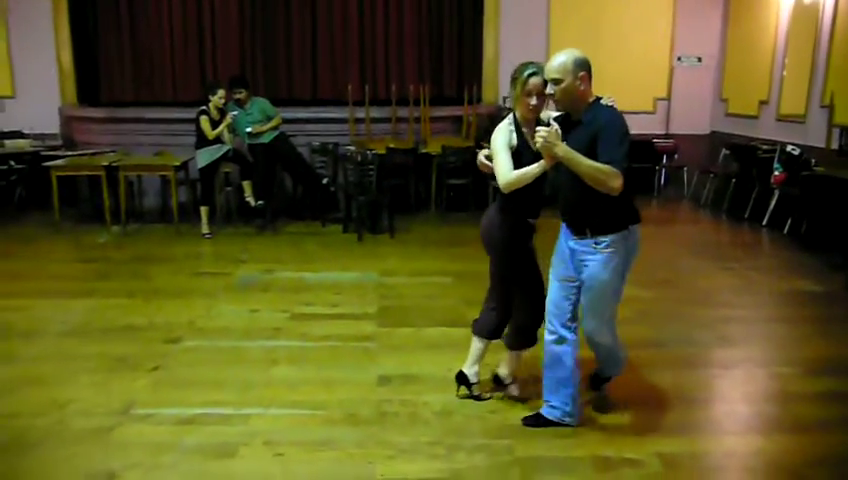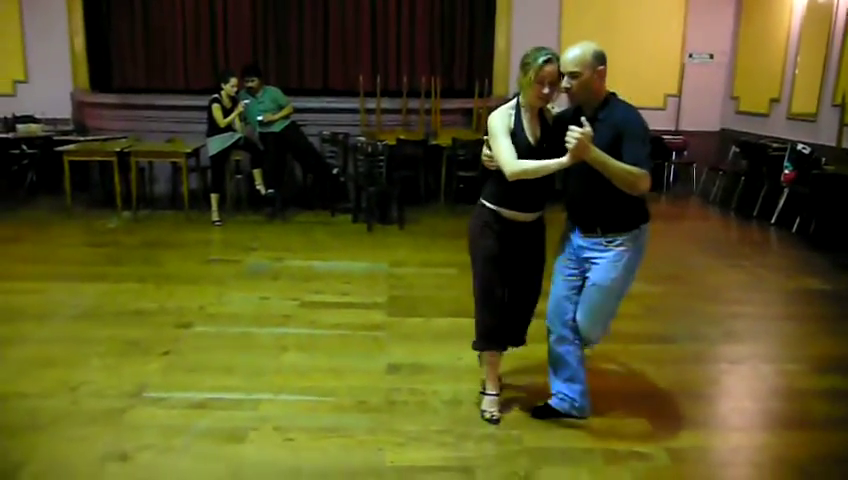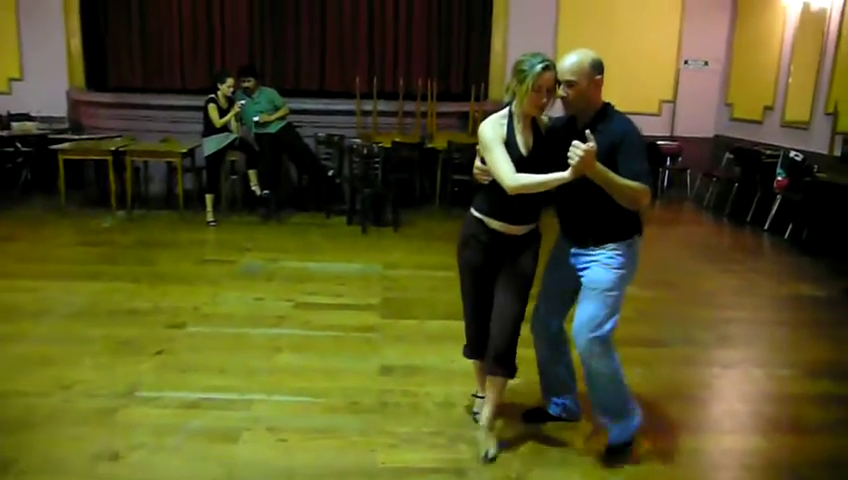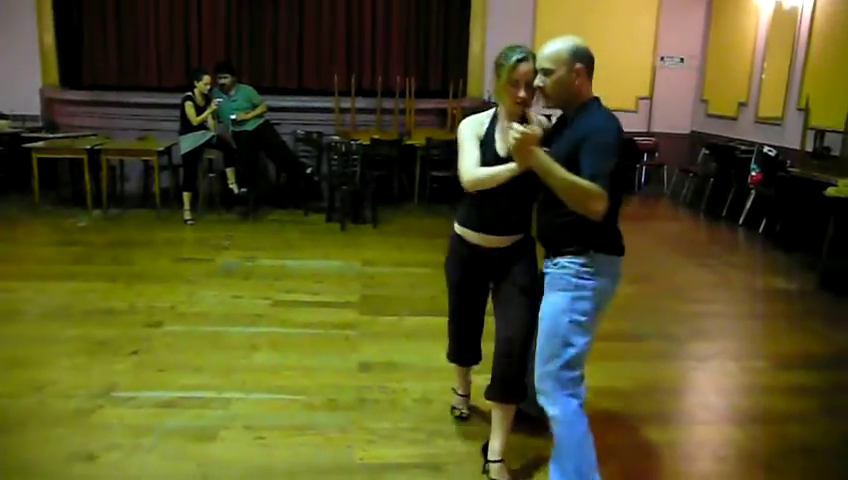
dt=0.4s
person 1, frame 1
left shoulder: (608, 122)
right shoulder: (561, 123)
left elbow: (613, 183)
left wrist: (560, 150)
left hip: (609, 240)
right hip: (571, 236)
left knee: (595, 324)
right knee: (557, 321)
left ankle: (609, 367)
right ankle: (560, 408)
person 1, frame 2
left shoulder: (626, 119)
right shoulder: (567, 118)
left elbow: (640, 183)
left wrist: (591, 153)
right wrist: (498, 157)
left hip: (617, 240)
right hip: (576, 233)
left knee: (589, 322)
right knee: (559, 317)
right ankle: (569, 398)
person 1, frame 3
left shoulder: (622, 131)
right shoulder: (558, 128)
left elbow: (641, 200)
left wrist: (593, 168)
right wrist: (489, 167)
left hip: (610, 250)
right hip: (569, 242)
left knee: (590, 339)
right knee: (544, 324)
left ankle: (624, 424)
right ankle: (561, 404)
person 1, frame 4
left shoulder: (599, 127)
right shoulder: (565, 123)
left elbow: (595, 204)
left wrist: (536, 158)
left hip: (583, 266)
right hip: (561, 259)
left knee: (557, 381)
right knee: (528, 340)
right ankle: (534, 409)
person 2, frame 1
left shoulder: (545, 125)
right shoulder: (505, 132)
right elbow: (506, 181)
right wrist: (546, 163)
left hip: (513, 226)
right hip: (507, 226)
left knee: (501, 299)
right knee: (530, 300)
left ankle: (470, 370)
right ankle: (507, 371)
person 2, frame 2
left shoulder: (553, 117)
right shoulder: (501, 118)
right elbow: (512, 169)
right wrist: (566, 160)
left hip: (532, 225)
right hip: (492, 221)
left knee: (523, 304)
right knee: (490, 303)
left ankle: (491, 363)
right ankle: (490, 386)
person 2, frame 3
left shoulder: (547, 128)
right shoulder: (492, 127)
right elbow: (511, 183)
right wrist: (569, 174)
left hip: (523, 241)
right hip: (482, 234)
left knee: (505, 328)
right knee: (478, 320)
left ankle: (488, 416)
right ankle: (481, 390)
person 2, frame 4
left shoulder: (543, 128)
right shoulder: (473, 126)
right elbow: (470, 179)
right wrist: (518, 164)
left hip: (516, 253)
right hip: (467, 248)
left knee: (513, 347)
right knee: (464, 329)
right ankle: (462, 388)
person 3, frame 1
left shoulder: (222, 111)
right shoulder: (203, 113)
right elbow: (210, 135)
left wrist: (229, 143)
right wrist: (225, 123)
left hip: (220, 146)
right hip: (205, 151)
left knee: (245, 162)
right knee: (207, 187)
left ankle: (249, 196)
right ankle: (204, 224)
person 3, frame 2
left shoulder: (234, 100)
right shoulder: (215, 101)
right elbow: (222, 123)
left wrist: (241, 135)
right wrist: (237, 111)
left hip: (231, 135)
right hip: (216, 139)
left knee: (256, 150)
right knee: (218, 174)
left ankle: (259, 184)
right ankle: (214, 211)
person 3, frame 3
left shoulder: (230, 100)
right shoulder: (211, 101)
right elbow: (218, 123)
left wrist: (237, 136)
right wrist: (233, 112)
left hip: (227, 135)
right hip: (212, 139)
left knee: (251, 150)
right knee: (213, 175)
left ankle: (254, 184)
right ankle: (209, 212)
person 3, frame 4
left shoulder: (207, 98)
right shoulder: (188, 99)
right elbow: (195, 121)
left wrist: (214, 133)
right wrist: (210, 110)
left hip: (204, 133)
right hip: (189, 137)
left knee: (229, 148)
right knee: (190, 172)
left ankle: (232, 183)
right ankle: (186, 210)
person 4, frame 1
left shoulder: (261, 103)
right shoulder: (231, 108)
left elbow: (278, 119)
left wrist: (263, 128)
left hip: (274, 137)
right hip: (256, 145)
left knee: (296, 162)
right knee: (264, 177)
left ankle: (320, 189)
right ankle: (268, 212)
person 4, frame 2
left shoulder: (272, 92)
right shoulder: (242, 96)
left elbow: (290, 108)
left wrist: (275, 117)
left hip: (285, 126)
right hip: (267, 133)
left knee: (306, 150)
right knee: (274, 163)
left ankle: (328, 177)
right ankle: (277, 198)
person 4, frame 3
left shoulder: (269, 93)
right shoulder: (239, 97)
left elbow: (286, 109)
left wrist: (271, 117)
left hip: (281, 127)
right hip: (263, 134)
left knee: (302, 151)
right knee: (269, 163)
left ankle: (324, 178)
right ankle: (272, 197)
person 4, frame 4
left shoulder: (246, 90)
right shoulder: (216, 94)
left elbow: (263, 106)
left wrist: (248, 115)
left hip: (259, 124)
right hip: (240, 132)
left knee: (279, 149)
right knee: (247, 160)
left ankle: (303, 177)
right ankle: (251, 195)
